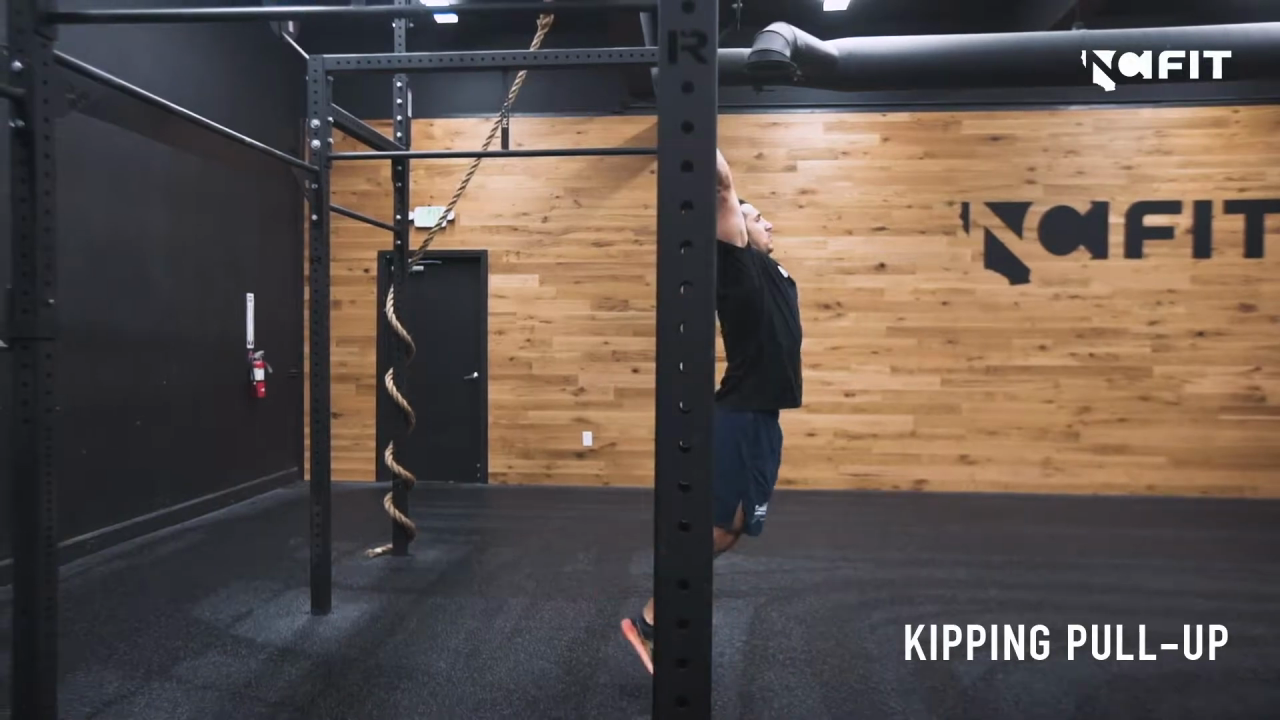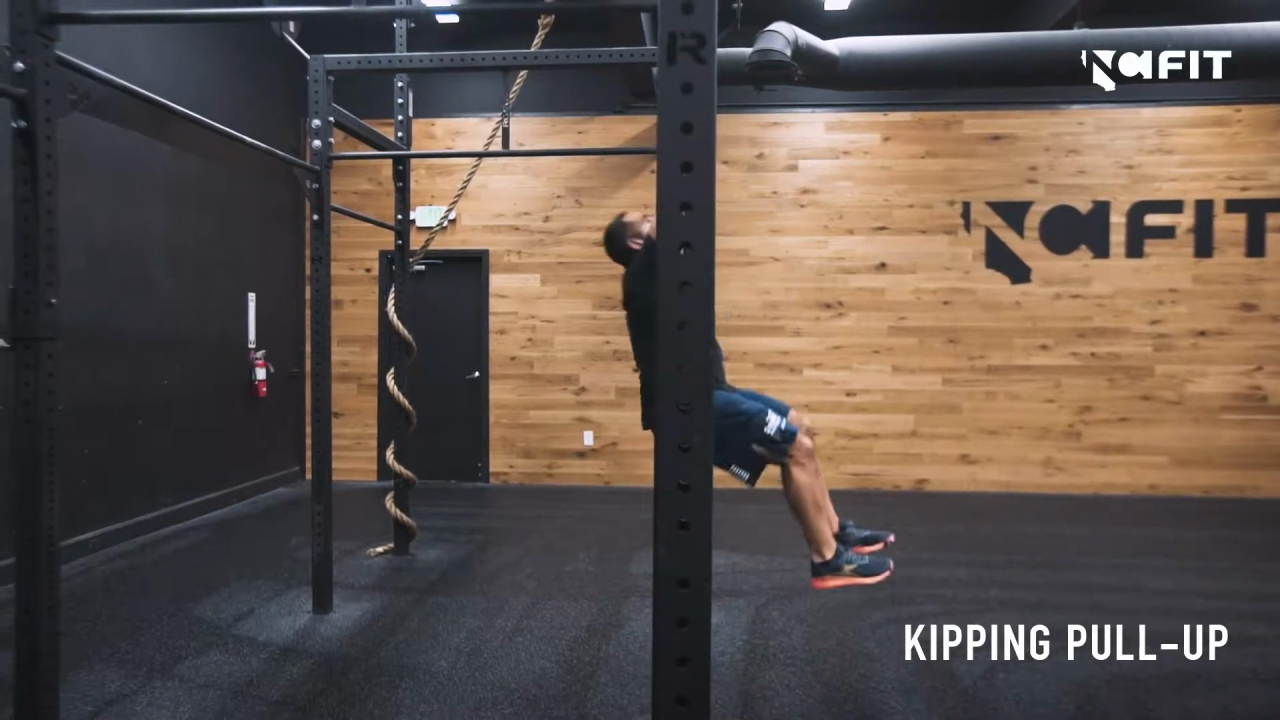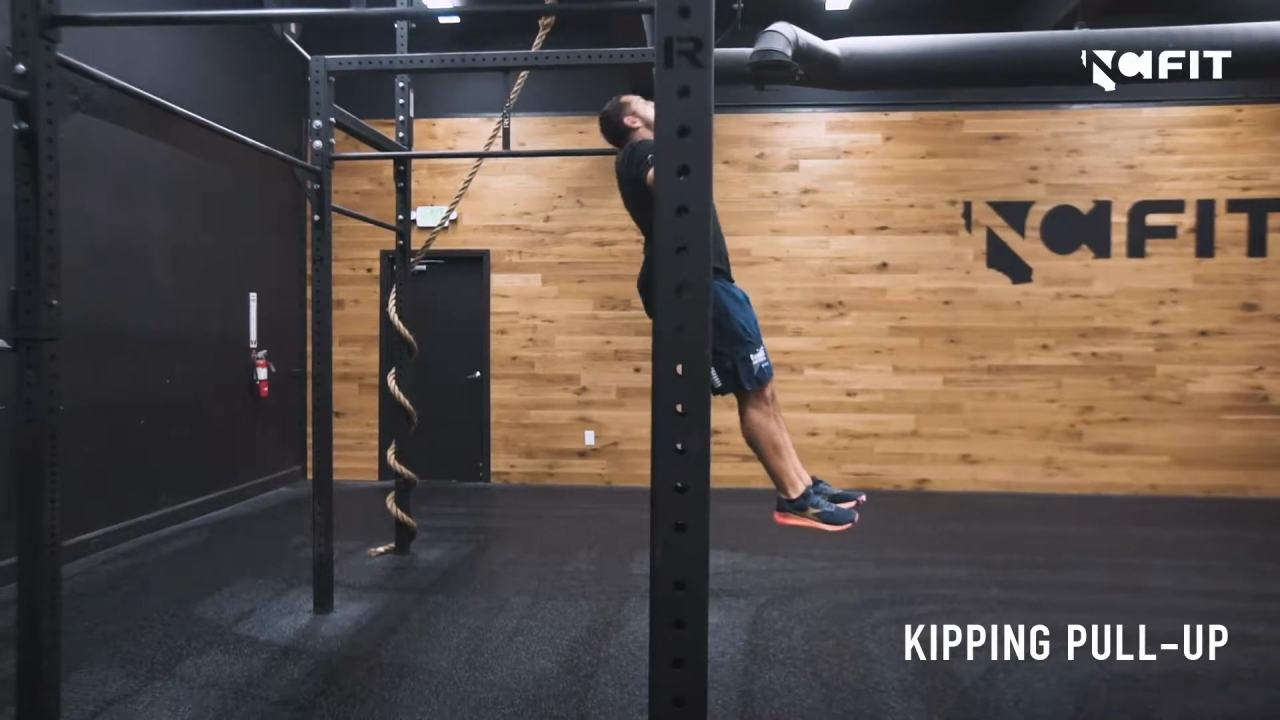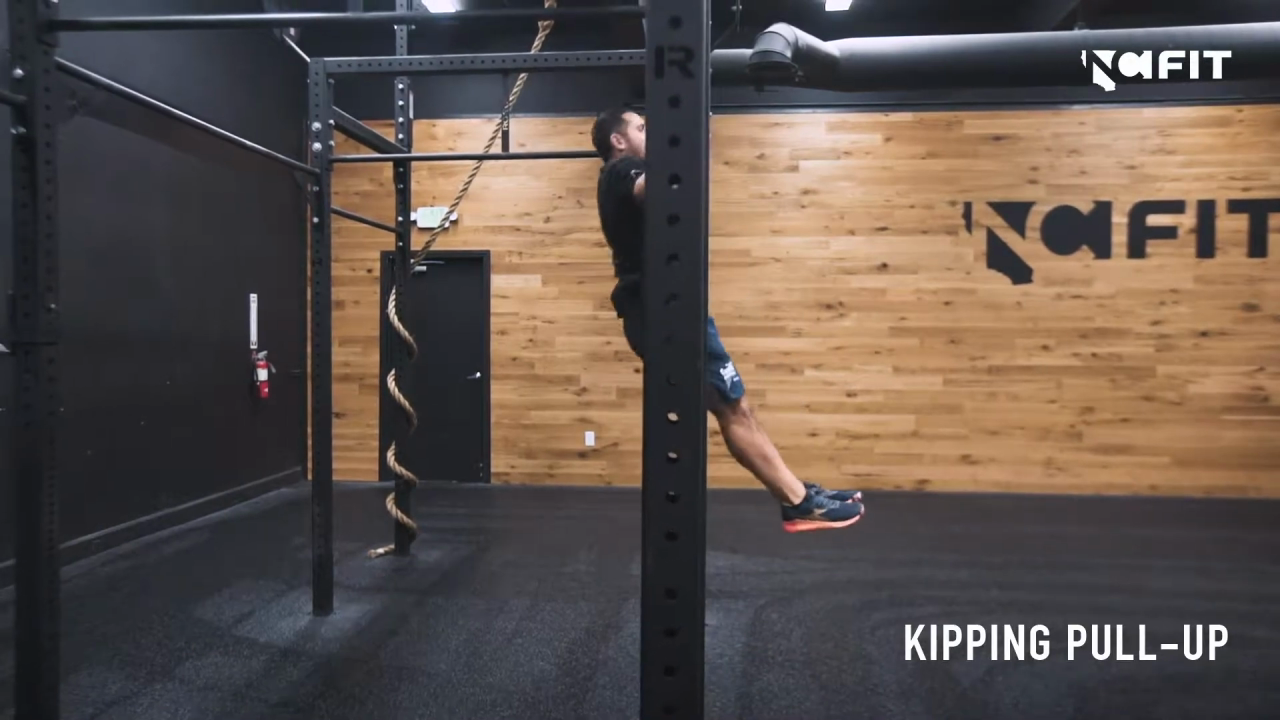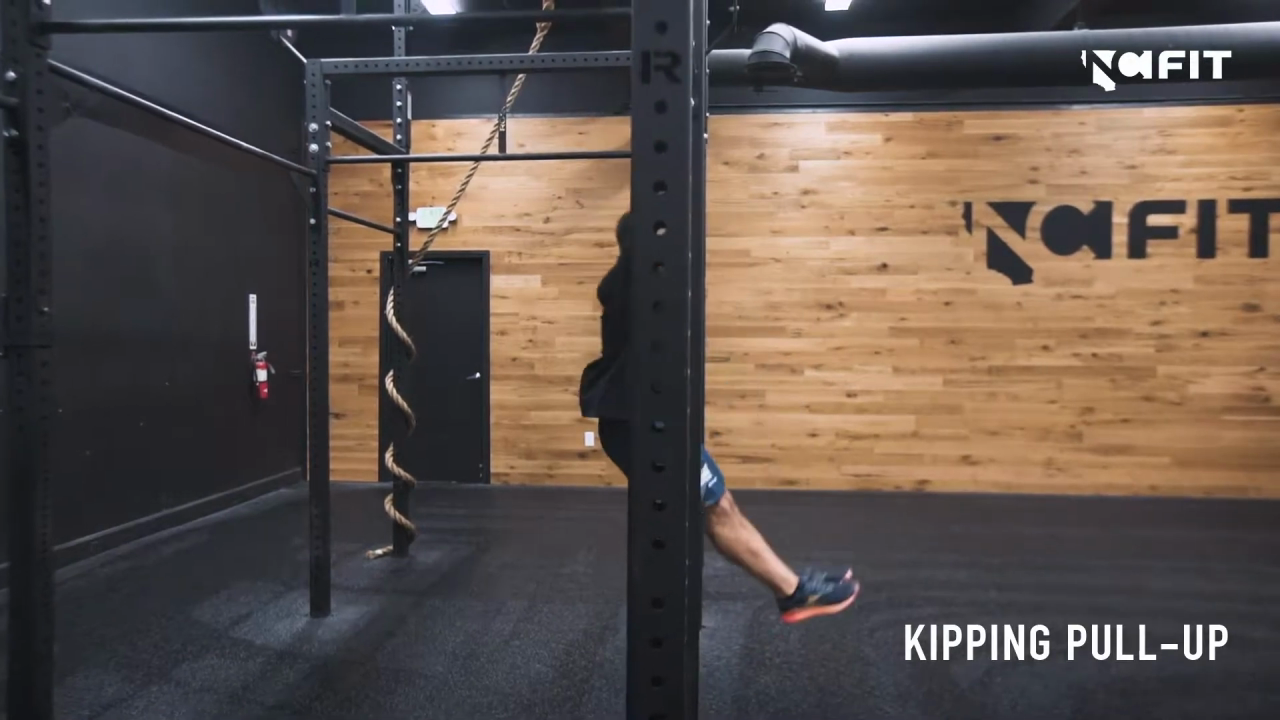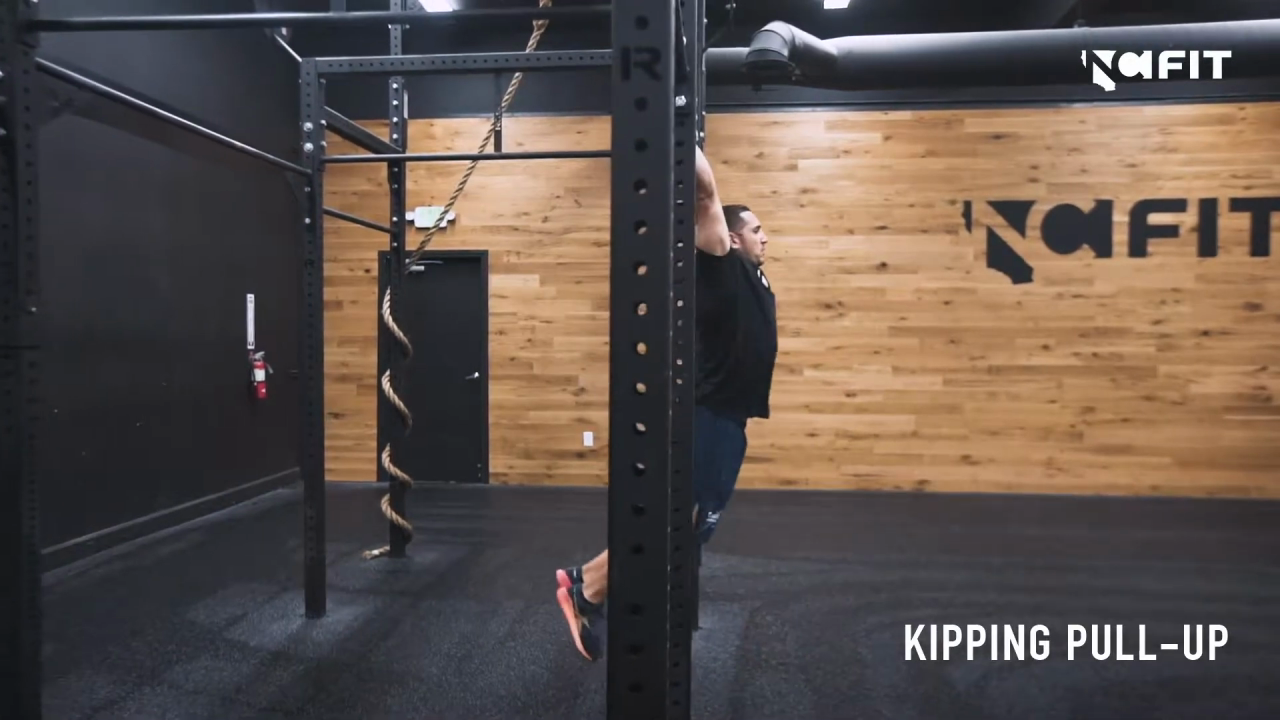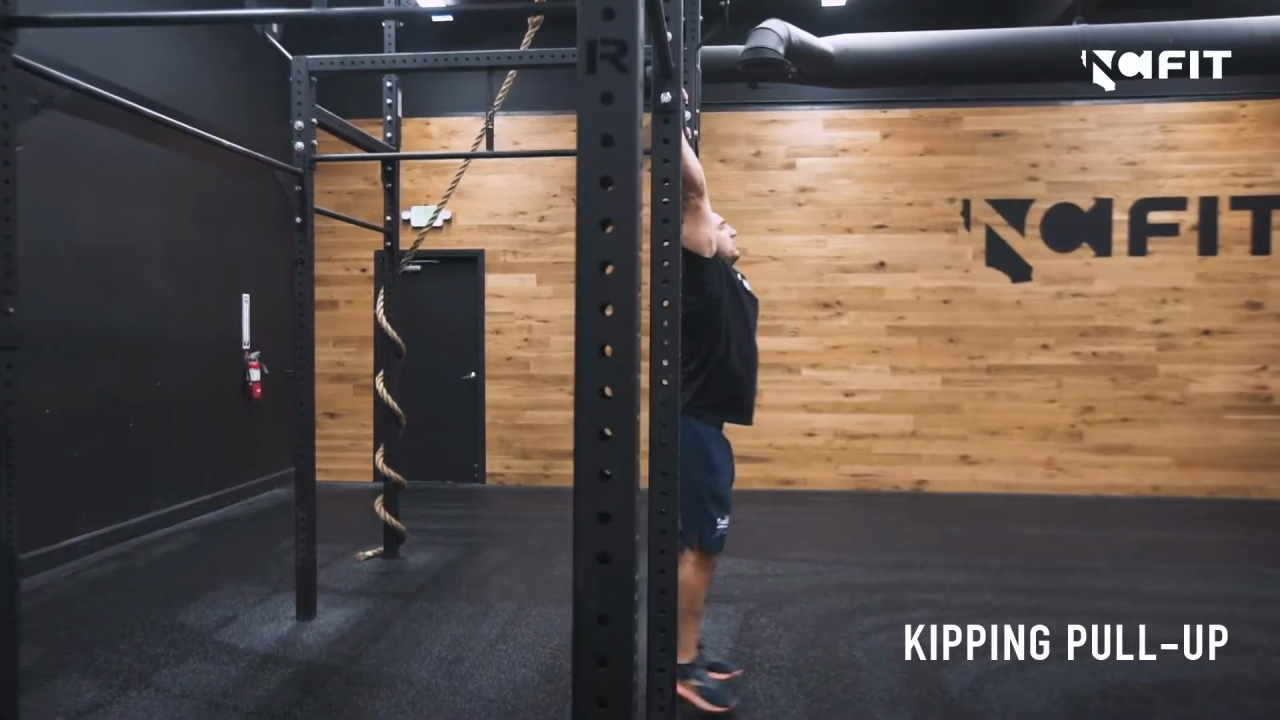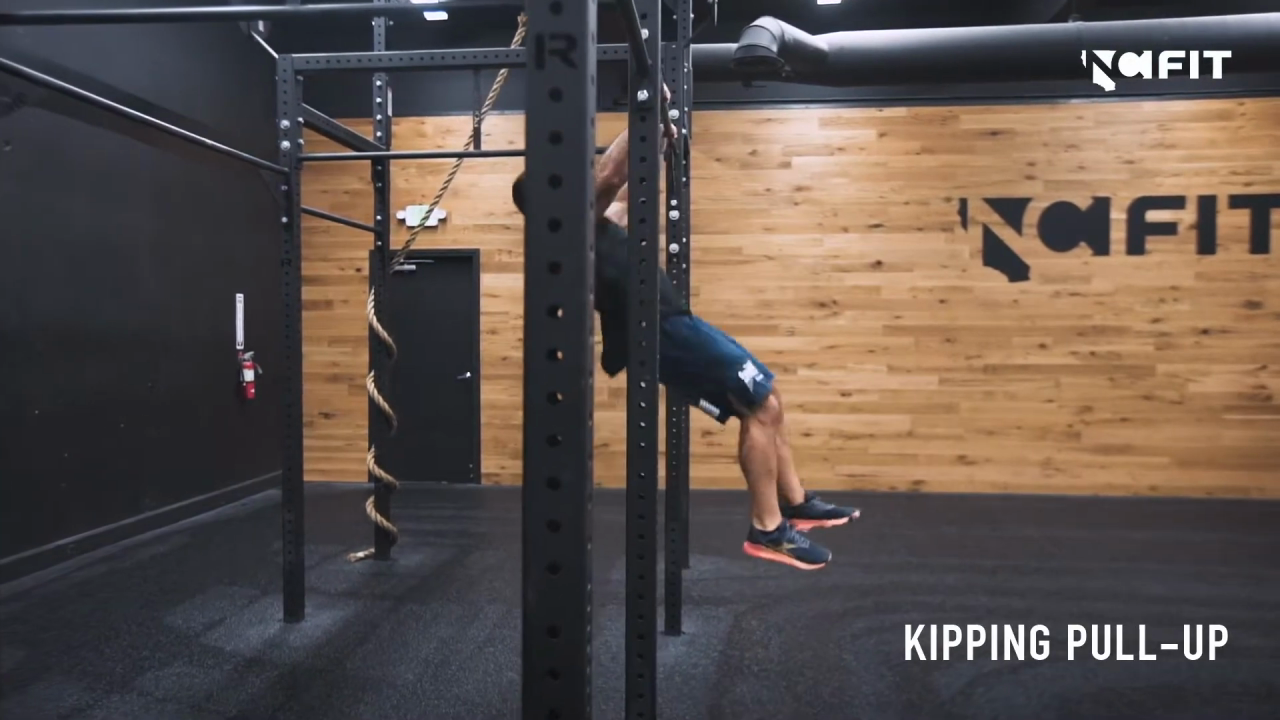
dt=0.3s
person 1, frame 1
left shoulder: (766, 272)
right shoulder: (741, 266)
left elbow: (723, 190)
right elbow: (724, 190)
left hip: (759, 413)
right hip: (738, 416)
left knee: (733, 528)
right knee: (721, 527)
left ankle: (662, 616)
right ankle: (651, 622)
person 1, frame 2
left shoulder: (658, 272)
right shoulder: (647, 268)
left hip: (706, 395)
left knee: (800, 432)
right knee: (798, 447)
left ankle: (837, 534)
right ankle: (829, 559)
person 1, frame 3
left shoulder: (646, 157)
right shoulder: (639, 153)
left hip: (704, 280)
left knee: (758, 390)
right knee: (757, 391)
left ankle: (806, 487)
right ankle: (795, 498)
person 1, frame 4
left shoulder: (629, 177)
right shoulder: (620, 175)
left knee: (733, 405)
right knee: (733, 406)
left ankle: (800, 494)
right ankle: (798, 502)
person 1, frame 5
left shoulder: (627, 282)
right shoulder: (630, 275)
left hip: (633, 415)
right hip: (635, 420)
left knee: (718, 504)
right knee: (718, 508)
right ankle: (795, 591)
person 1, frame 6
left shoulder: (745, 277)
right shoulder: (725, 270)
left elbow: (707, 198)
right elbow: (706, 196)
right wrist: (688, 151)
left hip: (724, 419)
right hip: (711, 417)
left knee: (692, 526)
right ankle: (585, 593)
person 1, frame 7
left shoulder: (722, 278)
right shoulder: (702, 271)
left elbow: (694, 196)
right elbow: (695, 194)
right wrist: (674, 132)
left hip: (699, 432)
right hip: (692, 431)
left knee: (707, 541)
right knee: (702, 544)
left ankle: (687, 650)
right ankle: (683, 664)
person 1, frame 8
left shoulder: (594, 225)
left elbow: (626, 196)
right elbow: (605, 174)
left wrist: (655, 143)
left hip: (669, 325)
right hip: (668, 331)
left knee: (764, 401)
right knee: (764, 407)
left ankle: (796, 503)
right ankle: (769, 527)
